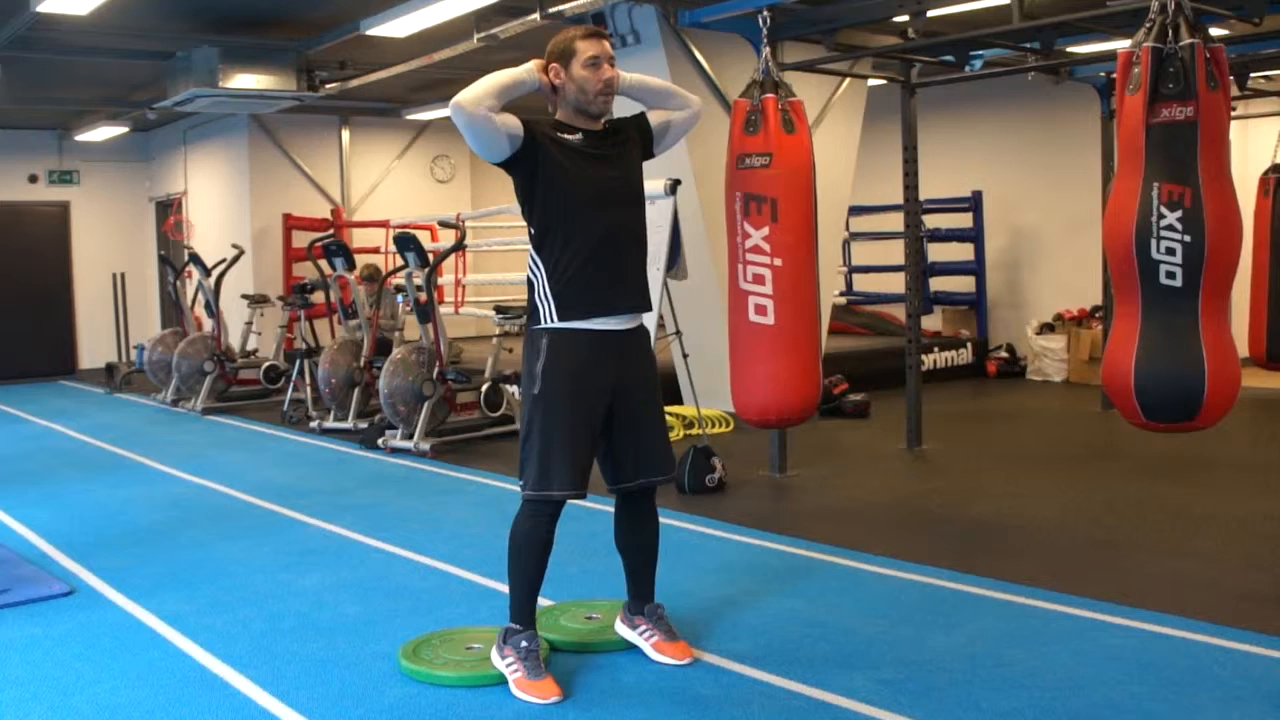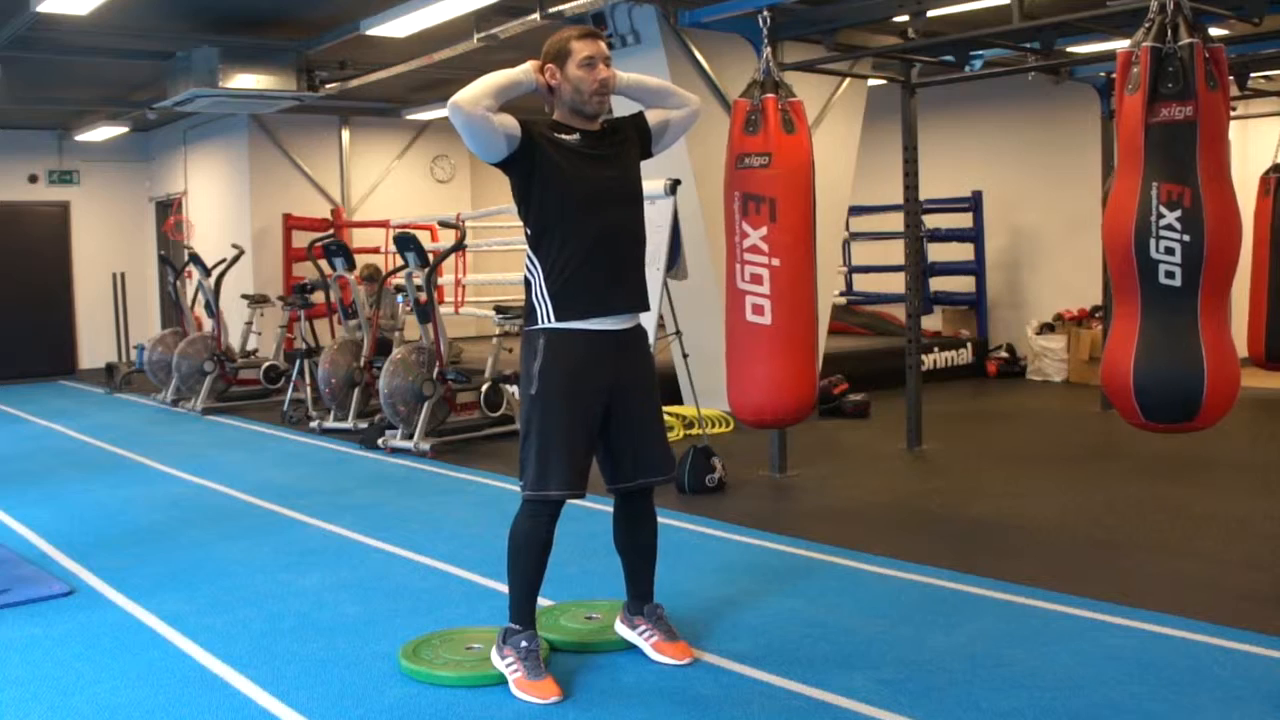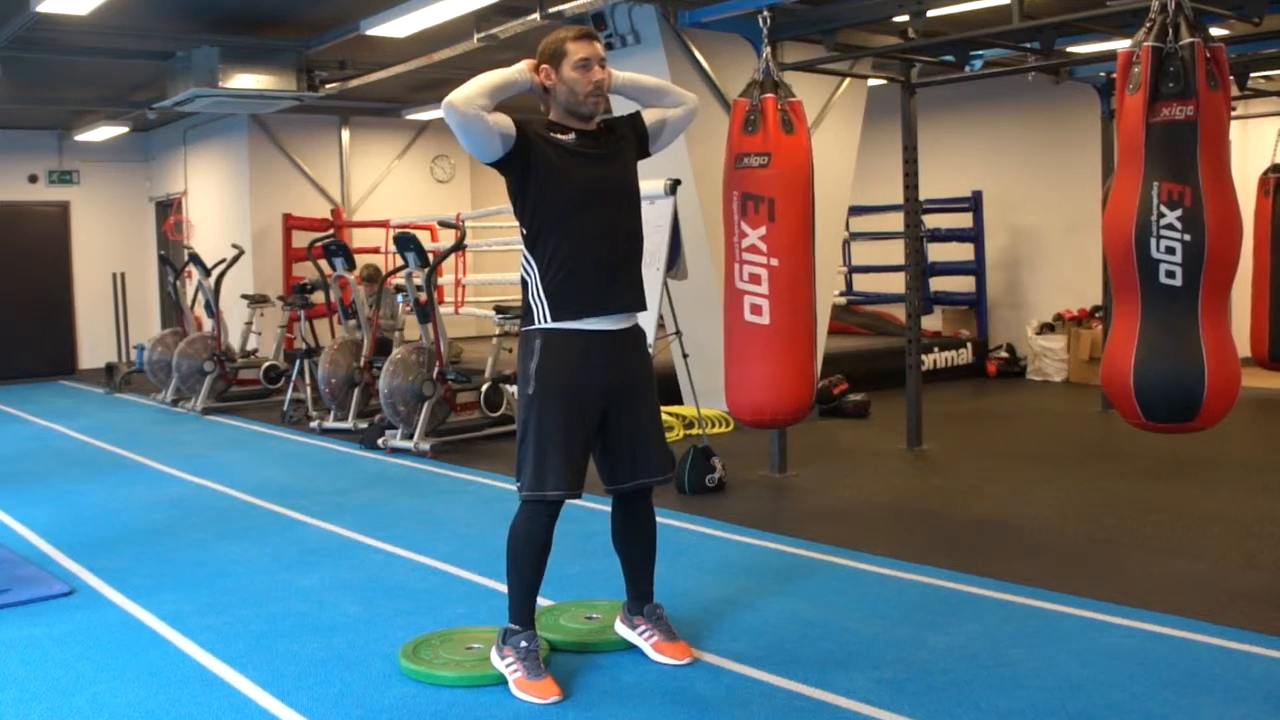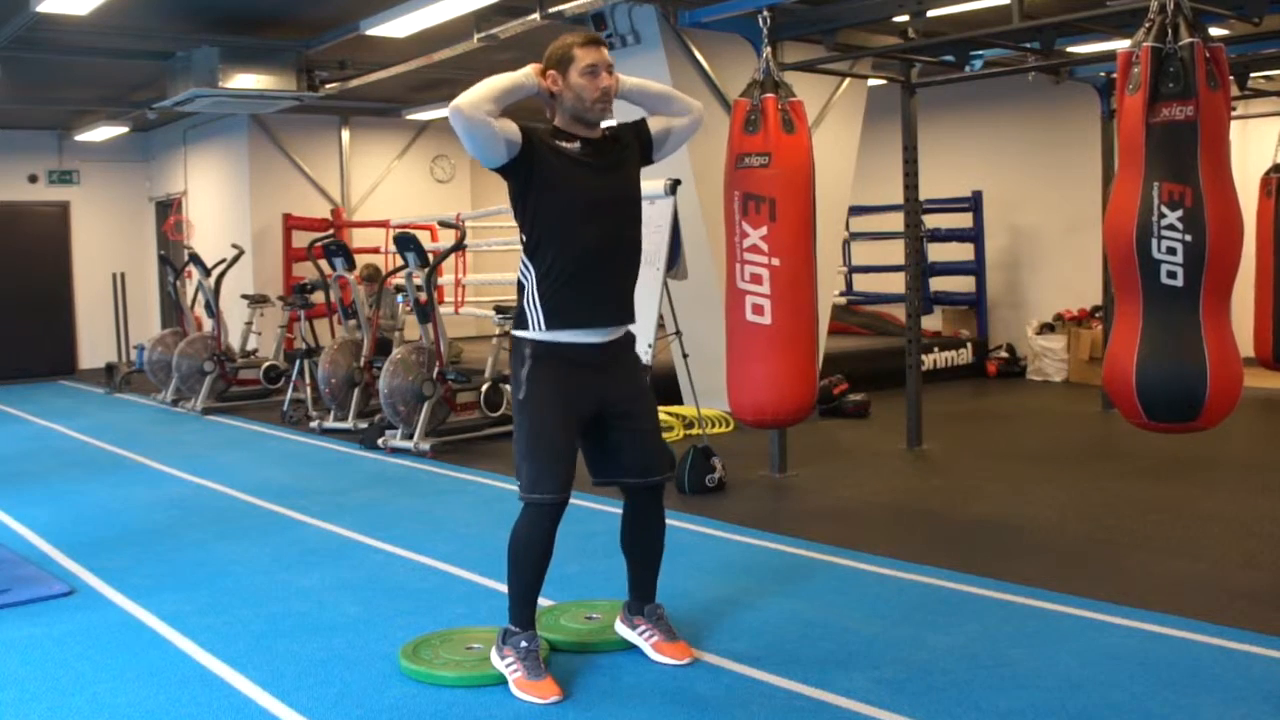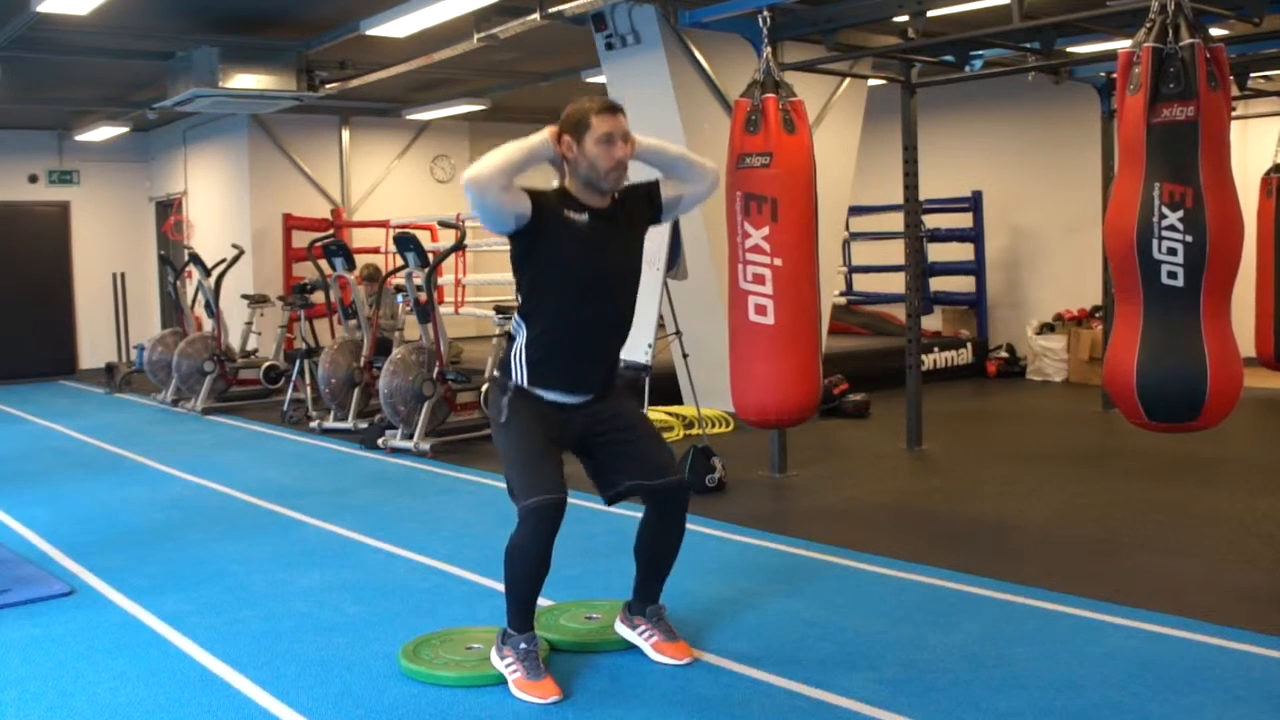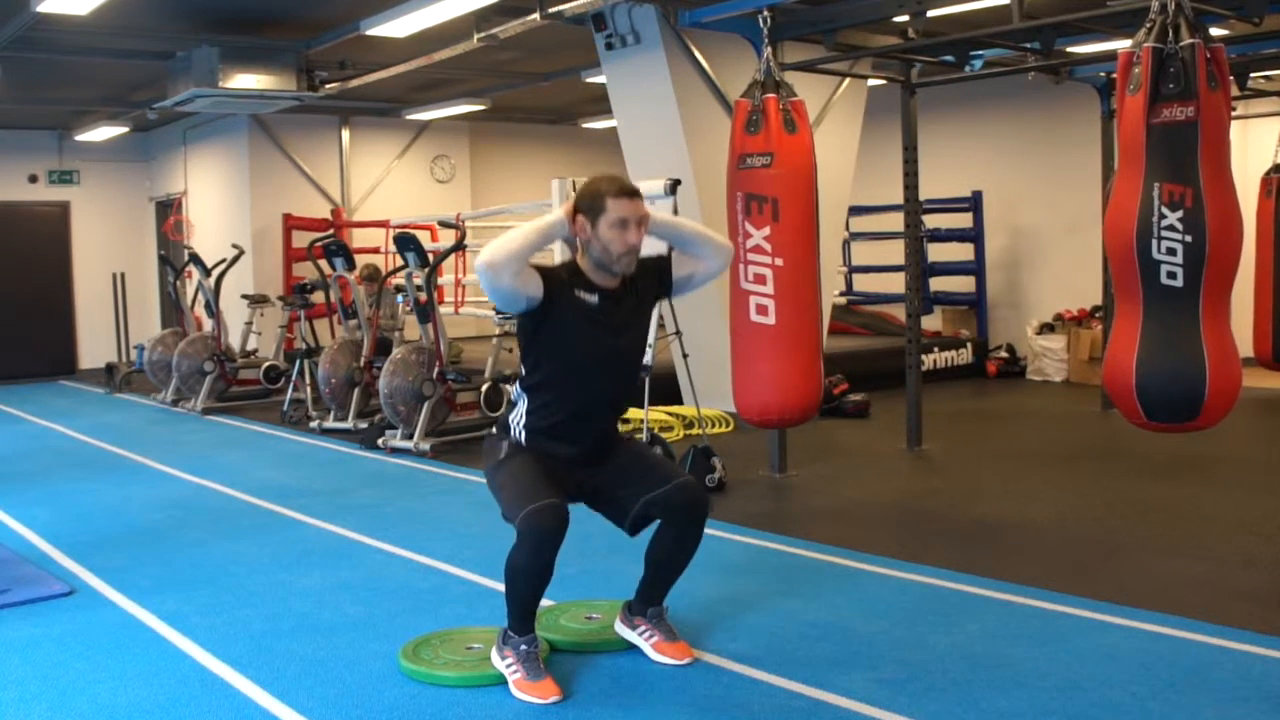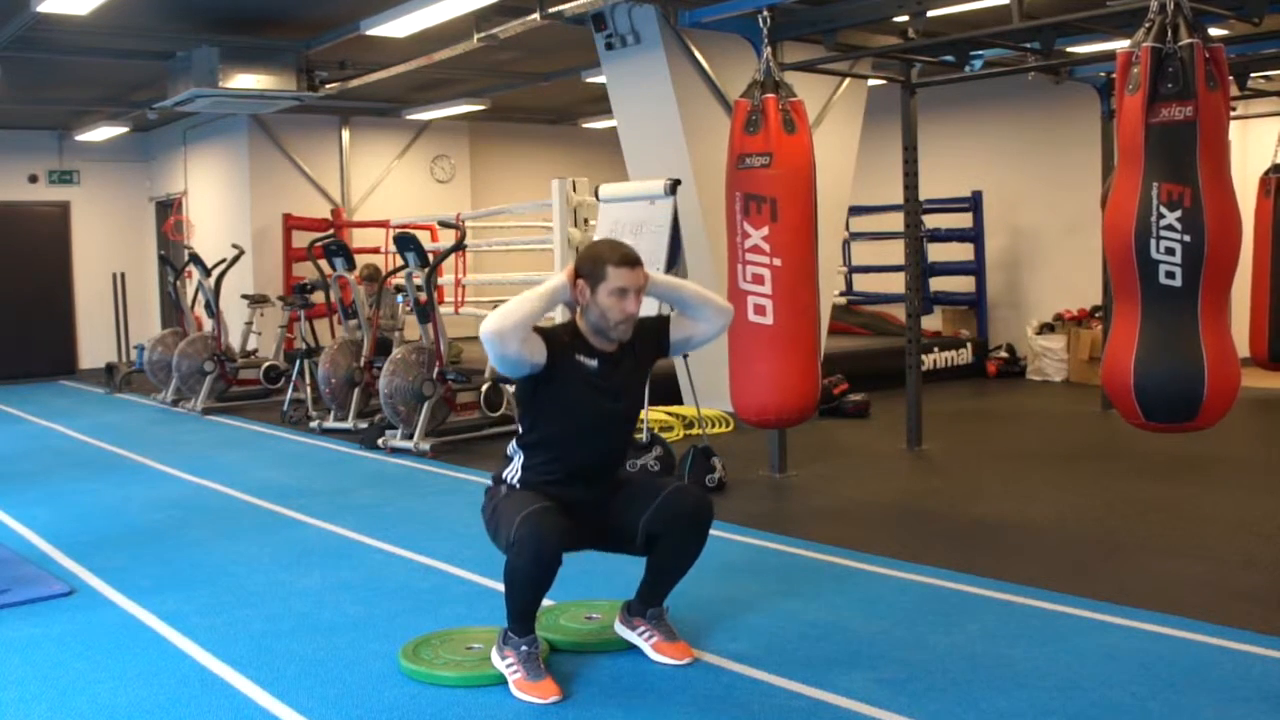
dt=0.4s
person 1, frame 1
left shoulder: (627, 136)
right shoulder: (535, 141)
left elbow: (691, 106)
right elbow: (467, 108)
left wrist: (625, 82)
right wrist: (527, 73)
left hip: (629, 337)
right hip: (565, 341)
left knee: (640, 482)
right knee: (547, 493)
left ankle: (641, 611)
right ankle: (517, 638)
person 1, frame 2
left shoulder: (626, 136)
right shoulder: (531, 143)
left elbow: (688, 104)
right elbow: (465, 108)
left wrist: (620, 81)
right wrist: (525, 75)
left hip: (626, 338)
right hip: (561, 343)
left knee: (638, 482)
right knee: (545, 494)
left ankle: (640, 612)
right ankle: (516, 638)
person 1, frame 3
left shoulder: (623, 136)
right shoulder: (527, 142)
left elbow: (687, 102)
right elbow: (459, 108)
left wrist: (618, 81)
right wrist: (520, 74)
left hip: (625, 338)
right hip: (560, 342)
left knee: (636, 483)
right knee: (544, 493)
left ankle: (640, 611)
right ankle: (517, 639)
person 1, frame 4
left shoulder: (624, 145)
right shoulder: (531, 148)
left elbow: (692, 113)
right elbow: (465, 112)
left wrist: (624, 86)
right wrist: (525, 78)
left hip: (615, 349)
right hip: (548, 354)
left knee: (648, 480)
right knee: (547, 497)
left ankle: (641, 612)
right ankle: (516, 639)
person 1, frame 5
left shoulder: (635, 206)
right shoulder: (539, 212)
left elbow: (705, 177)
right elbow: (477, 184)
left wrist: (640, 145)
right wrist: (541, 143)
left hip: (601, 395)
right hip: (530, 396)
left knee: (670, 490)
right knee: (543, 507)
left ankle: (641, 613)
right ankle: (515, 641)
person 1, frame 6
left shoulder: (644, 280)
right shoulder: (549, 288)
left elbow: (719, 254)
right elbow: (490, 266)
left wrist: (654, 220)
right wrist: (556, 221)
left hip: (603, 449)
right hip: (527, 451)
left knee: (687, 501)
right knee: (544, 521)
left ankle: (642, 614)
right ankle: (516, 642)
person 1, frame 7
left shoulder: (642, 340)
right shoulder: (550, 349)
left elbow: (718, 315)
right elbow: (496, 333)
left wrist: (654, 282)
right wrist: (557, 286)
left hip: (602, 496)
right hip: (526, 498)
left knee: (690, 508)
right knee: (541, 534)
left ankle: (642, 615)
right ankle: (516, 643)
